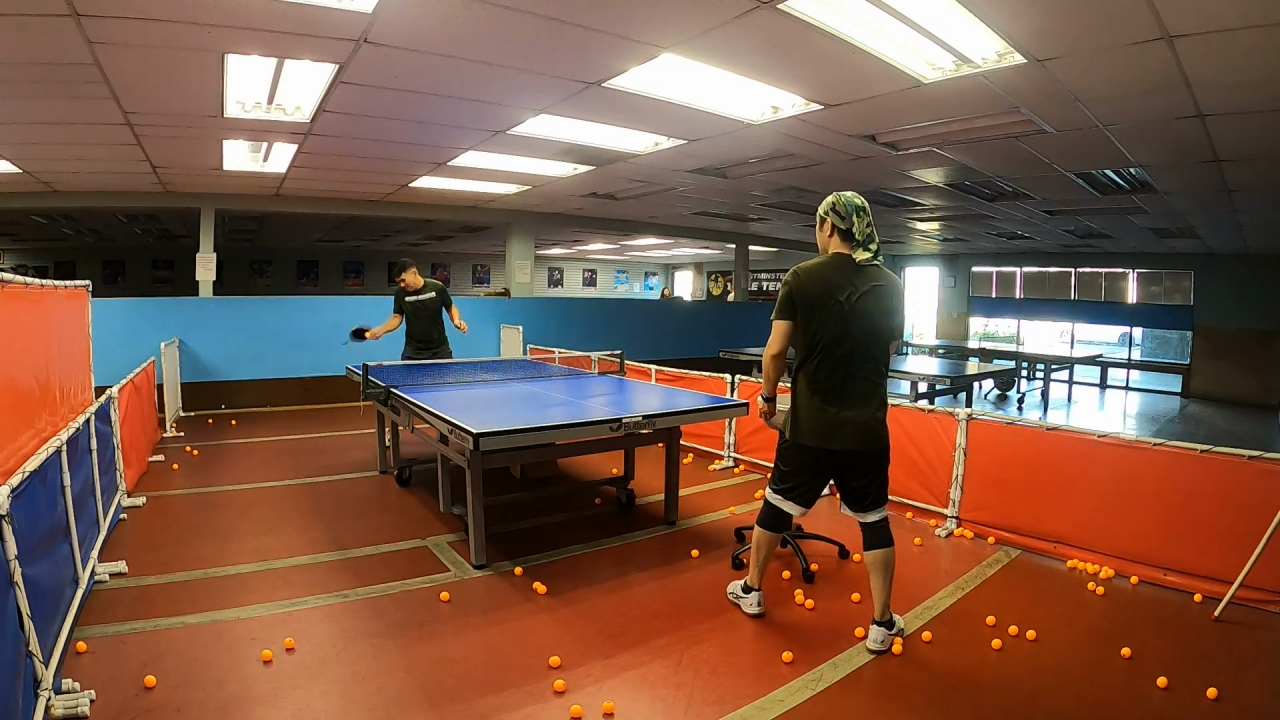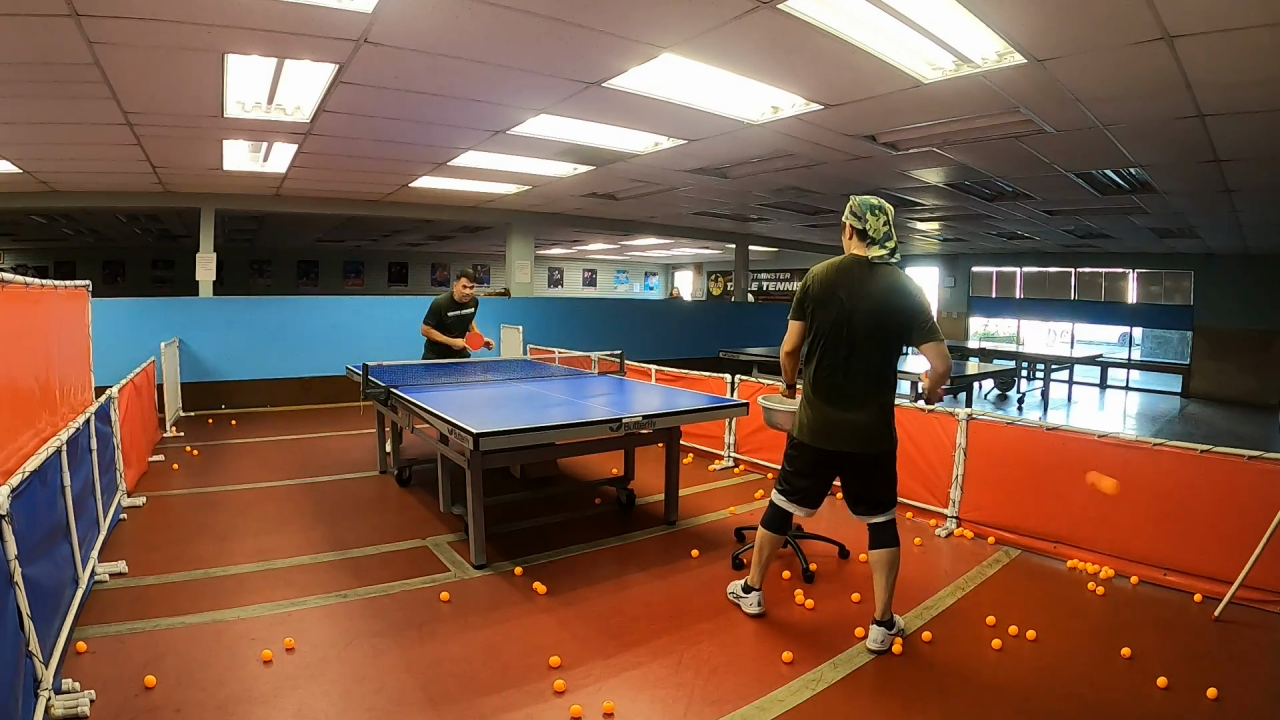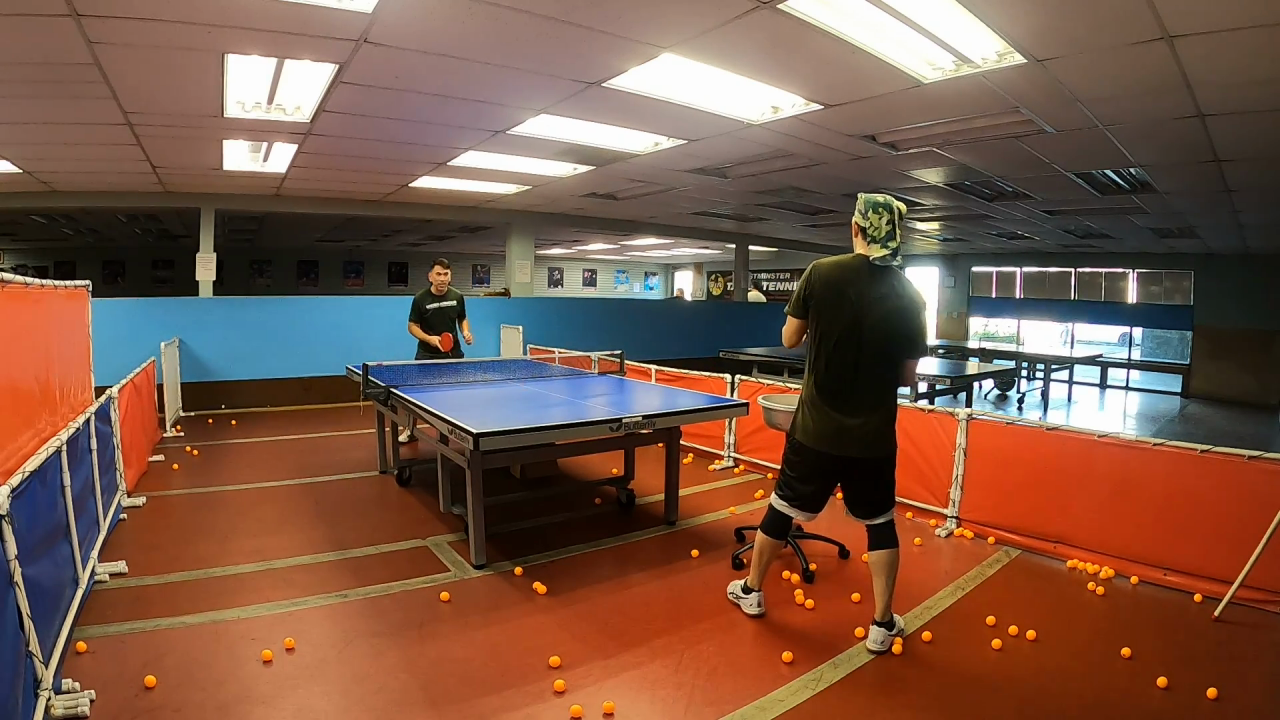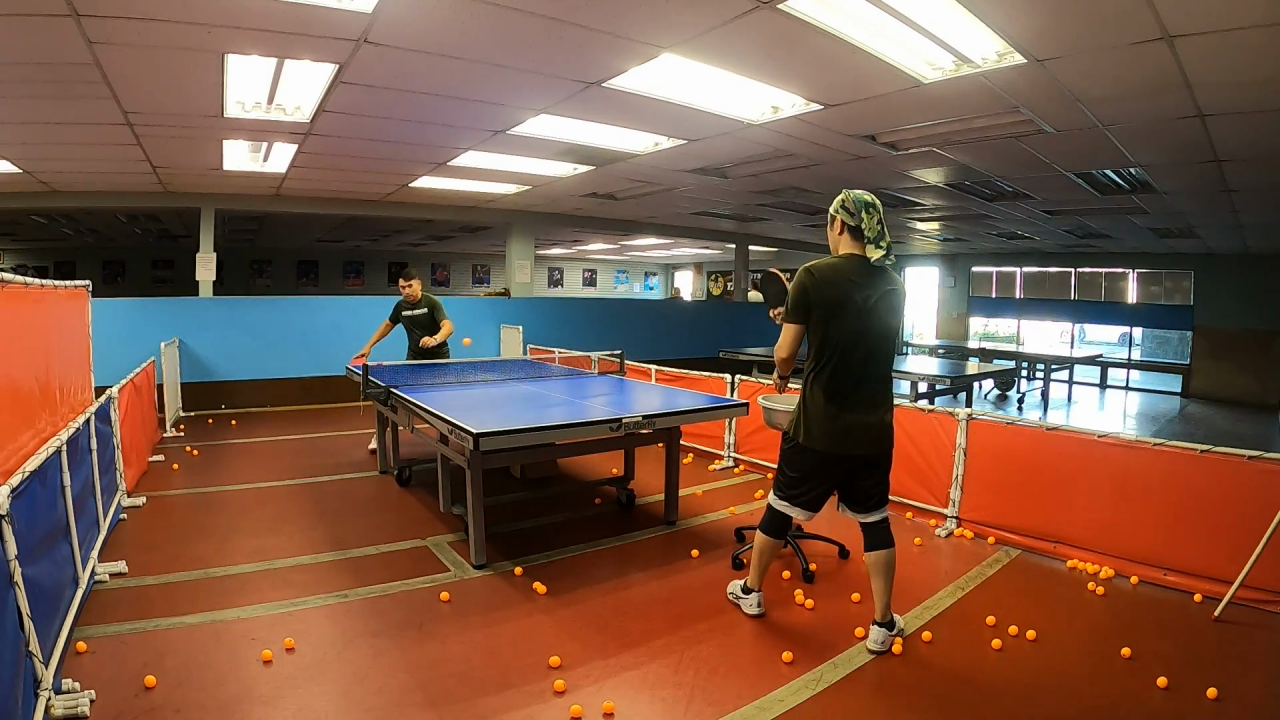
dt=0.5s
person 1, frame 1
left shoulder: (802, 277)
right shoulder: (890, 285)
left elbow: (776, 350)
right elbow: (886, 354)
left wrist: (767, 395)
left hip: (809, 424)
right hip: (866, 427)
left knee: (778, 505)
right knee: (873, 519)
left ankle: (751, 589)
right ankle: (882, 624)
person 1, frame 2
left shoulder: (818, 276)
right shoulder: (905, 289)
left elbow: (790, 348)
right elbow: (941, 364)
left wrist: (789, 384)
right wrist: (933, 390)
left hip: (815, 425)
right hip: (871, 432)
left knee: (782, 506)
right knee: (881, 521)
left ankle: (752, 589)
right ankle: (882, 624)
person 1, frame 3
left shoulder: (820, 273)
right shoulder: (908, 296)
left elbow: (789, 339)
right elbow: (907, 375)
left hip: (816, 427)
right hip: (873, 435)
left knee: (783, 509)
right knee: (879, 523)
left ankle: (751, 591)
right ankle: (883, 624)
person 1, frame 4
left shoulder: (814, 276)
right shoulder: (893, 286)
left elbow: (786, 352)
left wrist: (781, 374)
left hip: (819, 427)
right hip: (873, 430)
left knee: (782, 508)
right knee: (875, 521)
left ankle: (751, 591)
right ankle: (883, 625)
